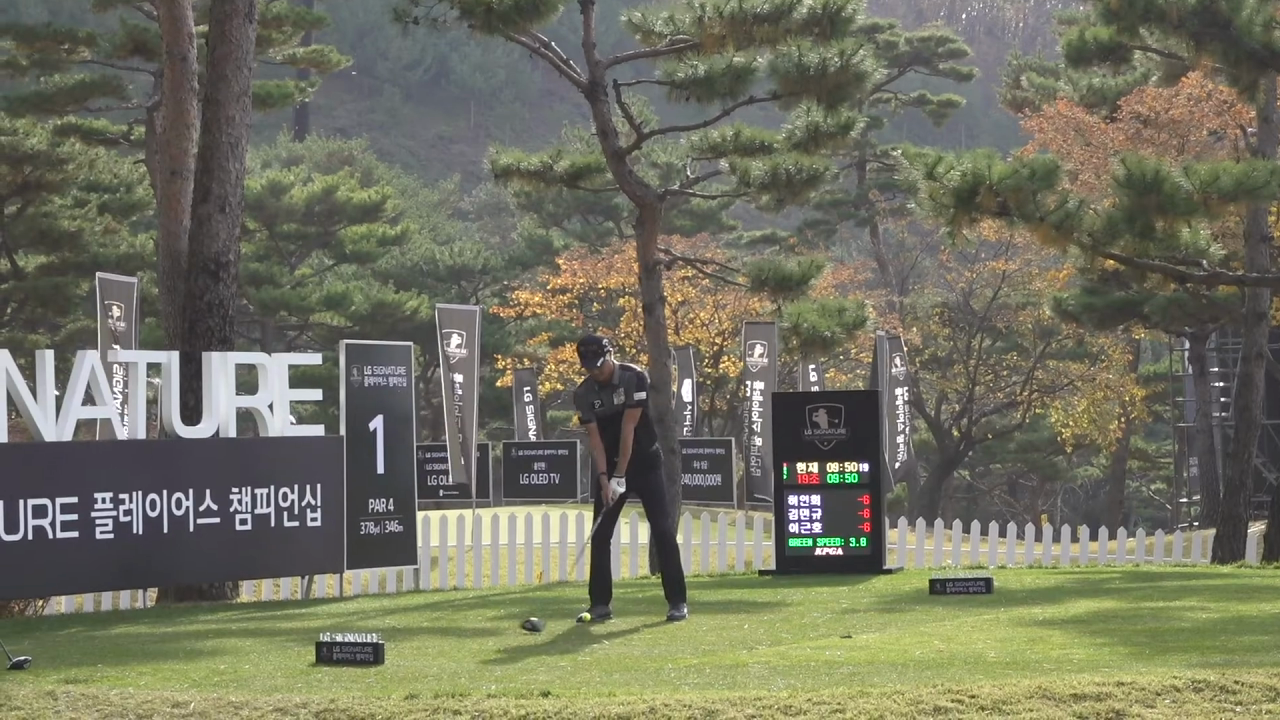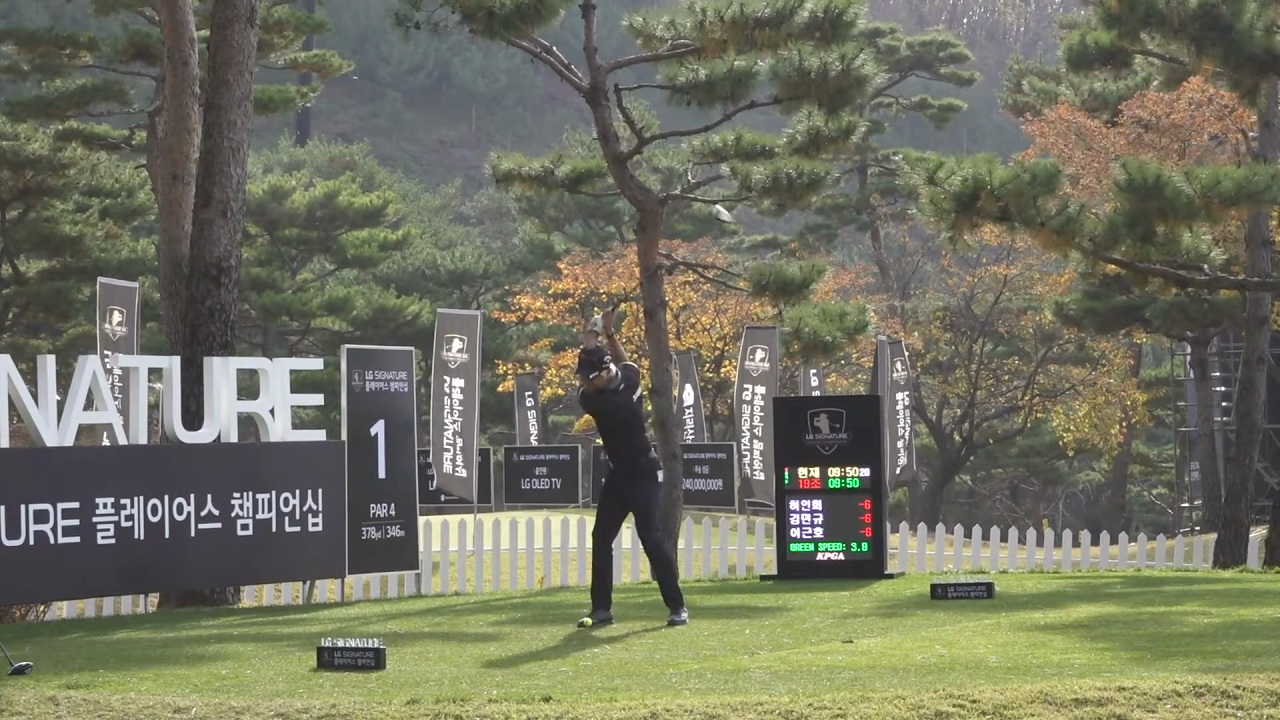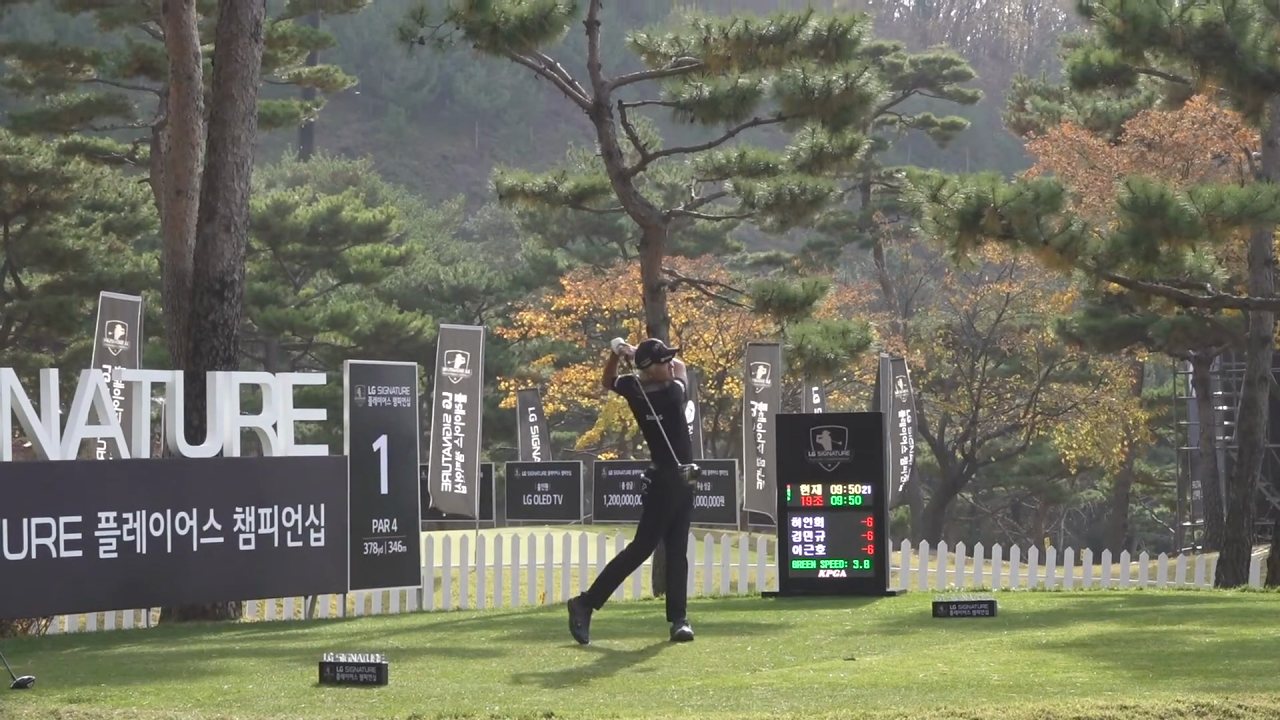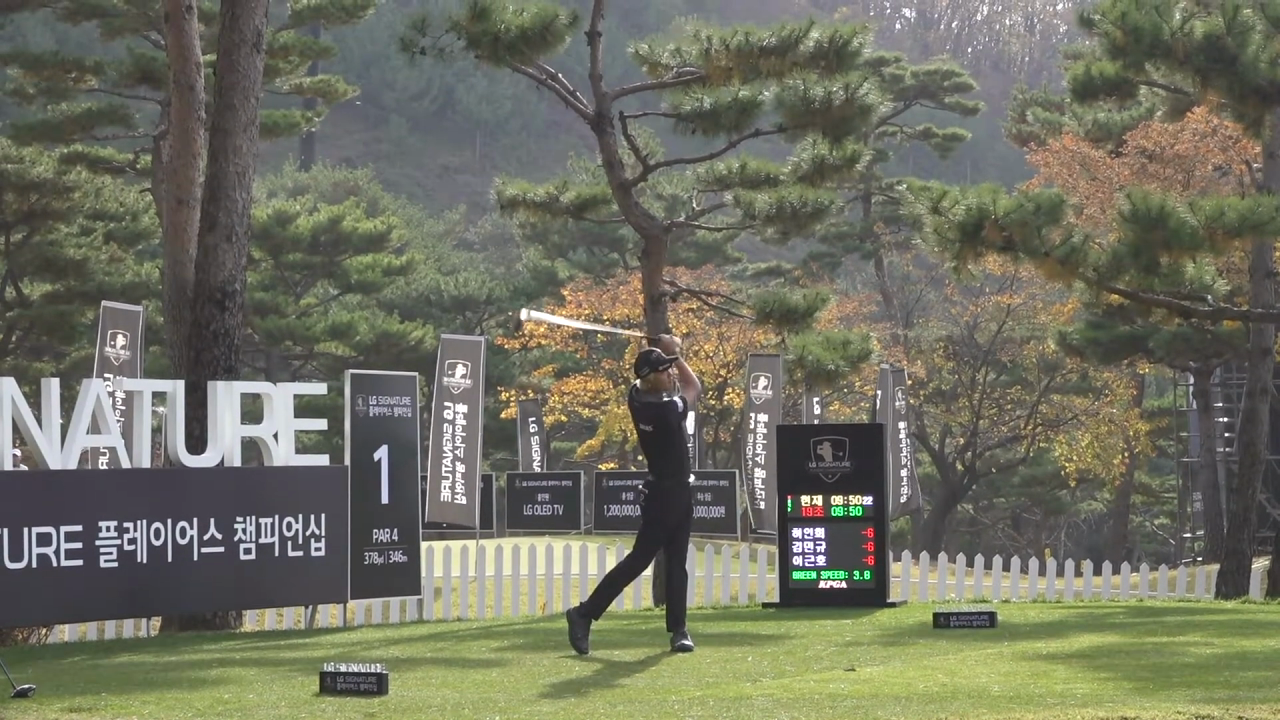
dt=1s
person 1, frame 1
left shoulder: (634, 378)
right shoulder: (583, 393)
left elbow: (628, 429)
right elbow: (594, 438)
left wrist: (620, 475)
right wrist: (604, 479)
left hip: (645, 462)
right hip: (609, 465)
left knee: (663, 531)
right knee: (600, 534)
left ankle: (677, 601)
right ankle: (600, 603)
person 1, frame 2
left shoulder: (595, 402)
right shoulder: (630, 375)
left elbow: (584, 389)
right elbow: (622, 362)
right wrist: (608, 333)
left hip: (641, 474)
right hip: (620, 473)
left knee: (650, 539)
right knee: (601, 537)
left ankle: (677, 606)
right ankle: (601, 608)
person 1, frame 3
left shoulder: (633, 387)
right shoulder: (671, 393)
left elbow: (607, 381)
right elbow: (683, 368)
left wrist: (616, 354)
right wrist: (637, 354)
left hip: (677, 480)
right hip: (665, 481)
left knee: (677, 552)
right knee: (641, 548)
left ankle: (678, 619)
right ankle: (585, 602)
person 1, frame 4
left shoulder: (636, 394)
right shoulder: (664, 410)
left elbow: (679, 382)
right elbow: (694, 387)
left wrist: (669, 356)
right wrist: (675, 353)
left hip: (677, 491)
right hip: (665, 493)
left knee: (677, 562)
right knee: (639, 559)
left ankle: (678, 629)
right ankle: (584, 613)
